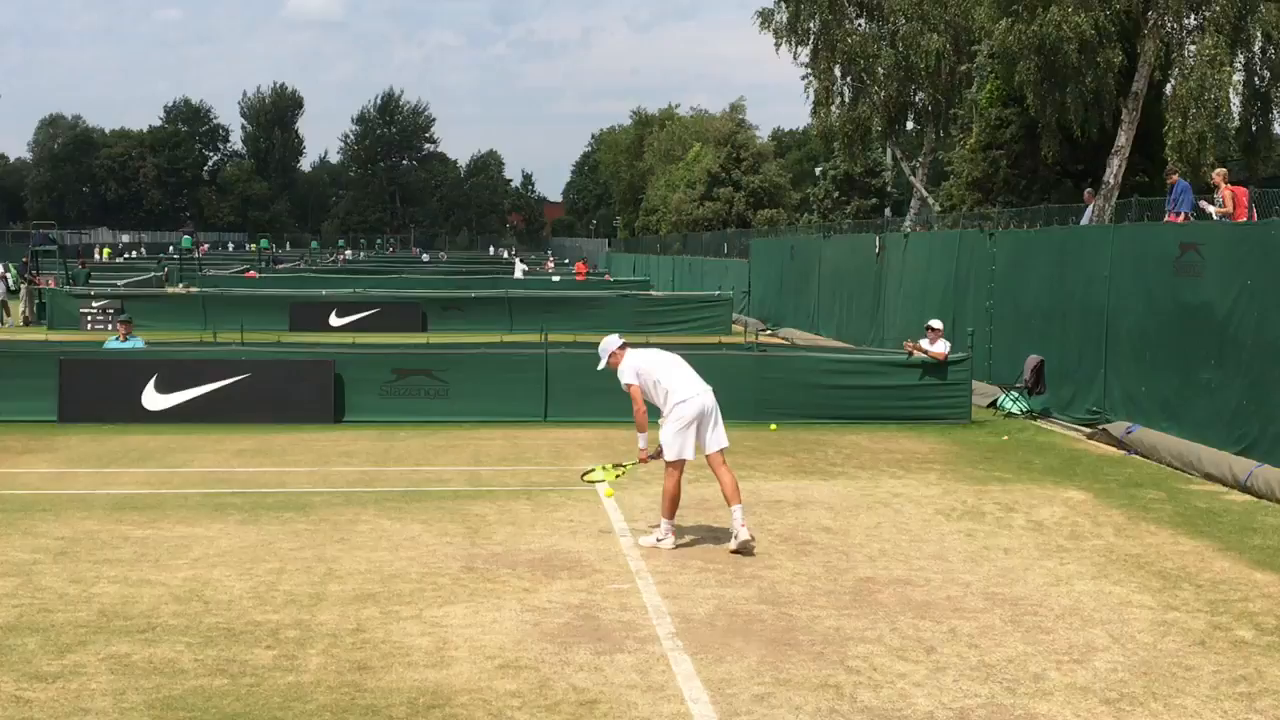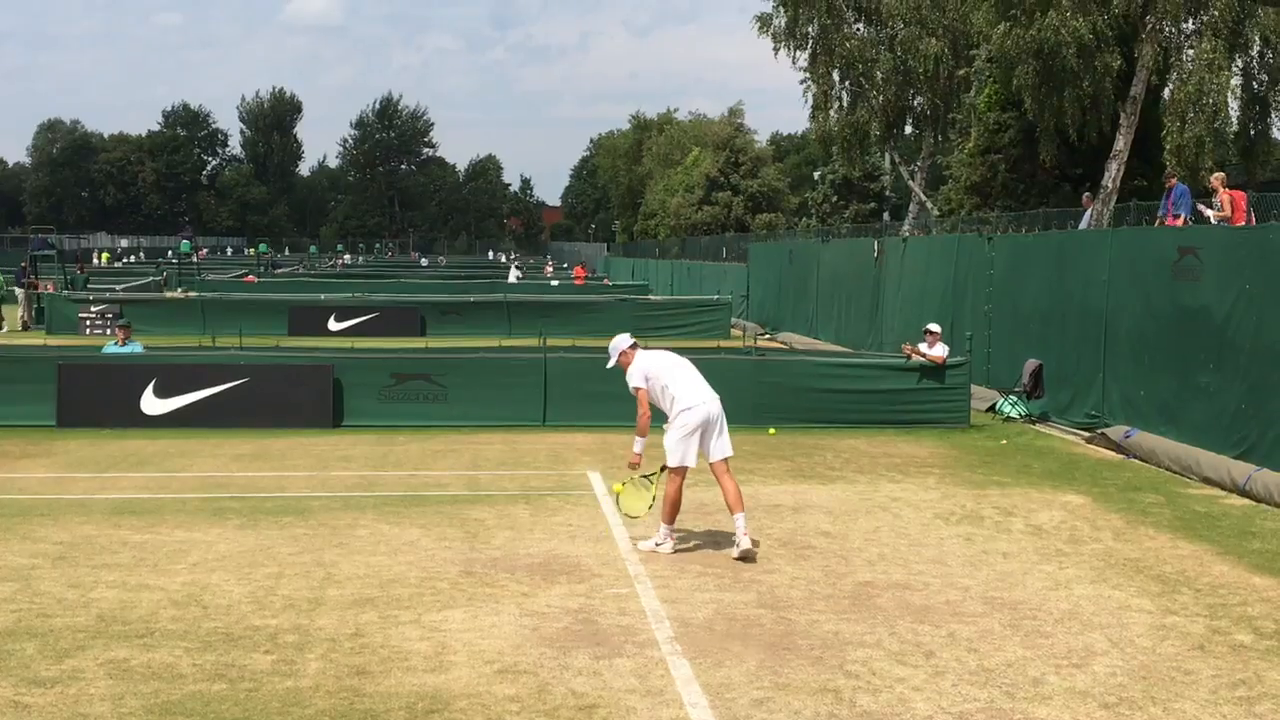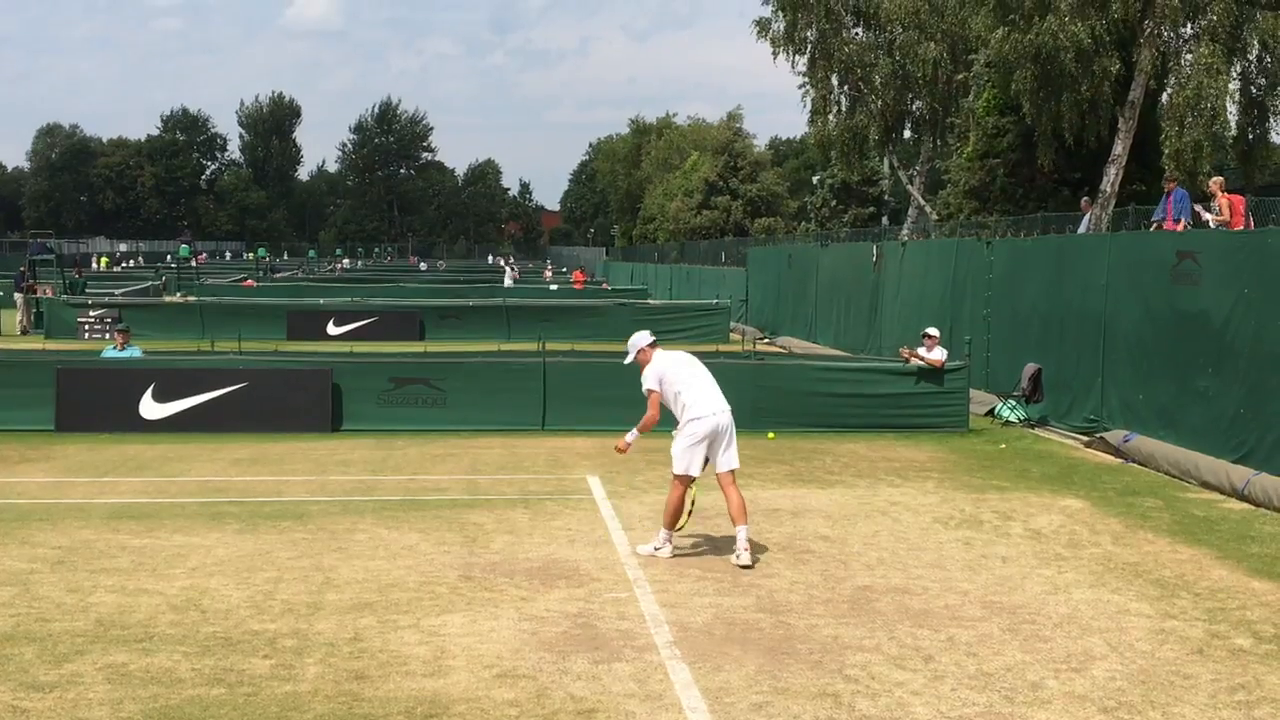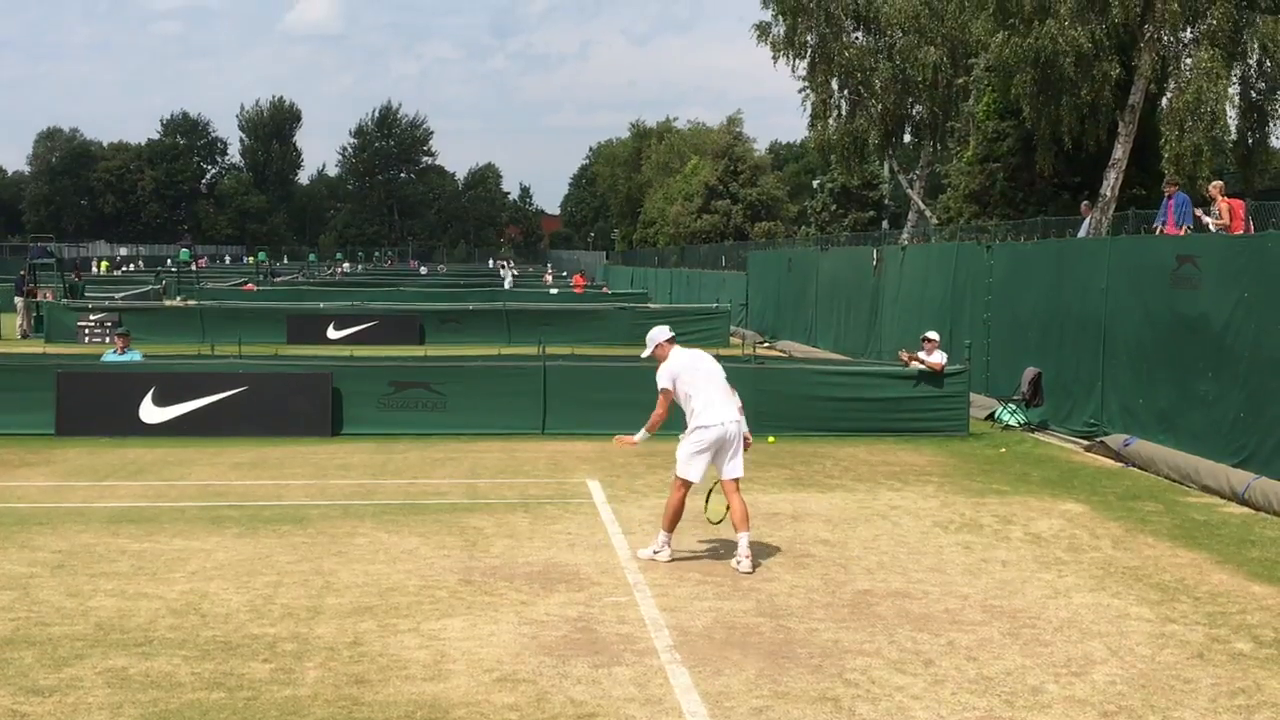
dt=0.2s
person 1, frame 1
left shoulder: (626, 366)
right shoulder: (652, 354)
left elbow: (640, 409)
left wrist: (642, 445)
right wrist: (667, 440)
left hip: (684, 405)
right hip: (705, 397)
left knee: (673, 471)
right knee: (719, 464)
left ankle: (665, 534)
right ankle: (739, 527)
person 1, frame 2
left shoulder: (635, 369)
right shoulder: (664, 355)
left elbow: (644, 413)
left wrist: (637, 450)
left hip: (689, 412)
right hip: (712, 405)
left knee: (675, 476)
right knee: (723, 472)
left ankle: (664, 538)
right ankle: (742, 536)
person 1, frame 3
left shoulder: (651, 370)
right shoulder: (683, 356)
left elbow: (652, 416)
left wrist: (629, 438)
left hip: (698, 421)
right hip: (723, 415)
left knee: (679, 484)
right knee: (729, 483)
left ankle: (663, 543)
right ankle: (743, 548)
person 1, frame 4
left shoulder: (667, 367)
right shoulder: (705, 355)
left elbow: (661, 413)
right elbow: (732, 395)
left wrist: (637, 437)
right wrist: (743, 430)
left hip: (705, 428)
right hip: (730, 425)
left knee: (680, 488)
right knee: (732, 490)
left ankle: (662, 547)
right ankle: (743, 554)
